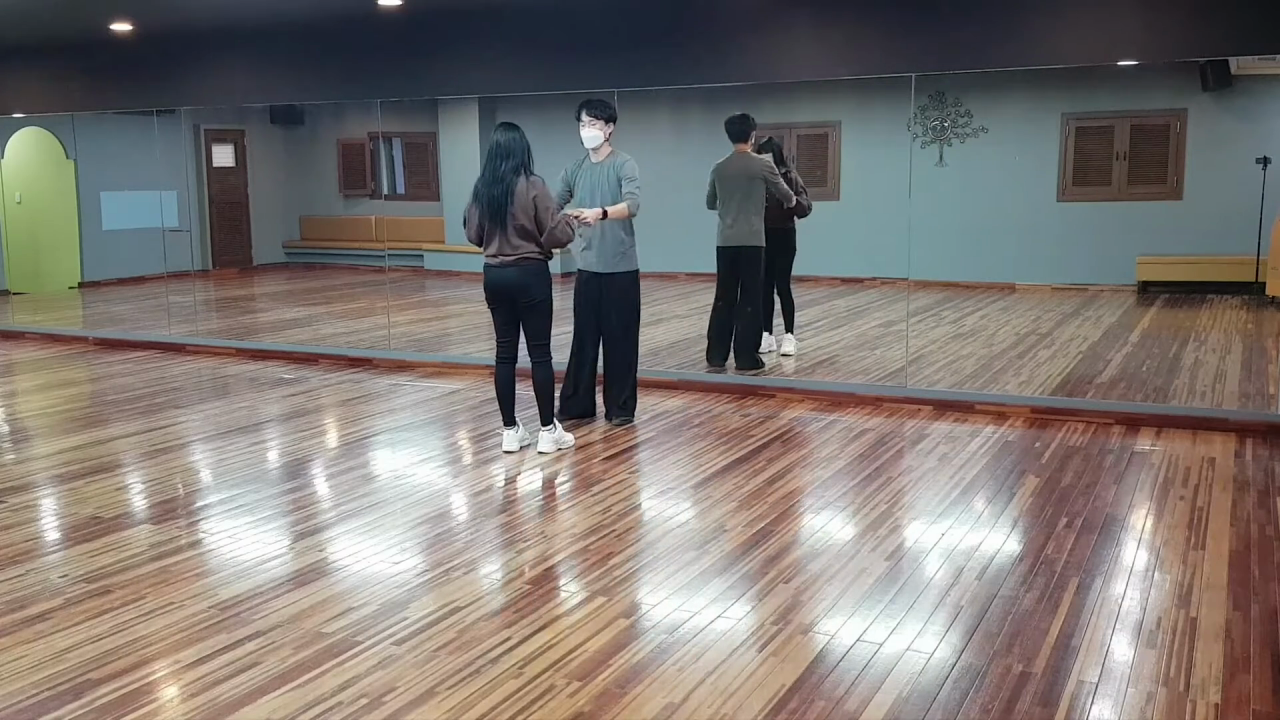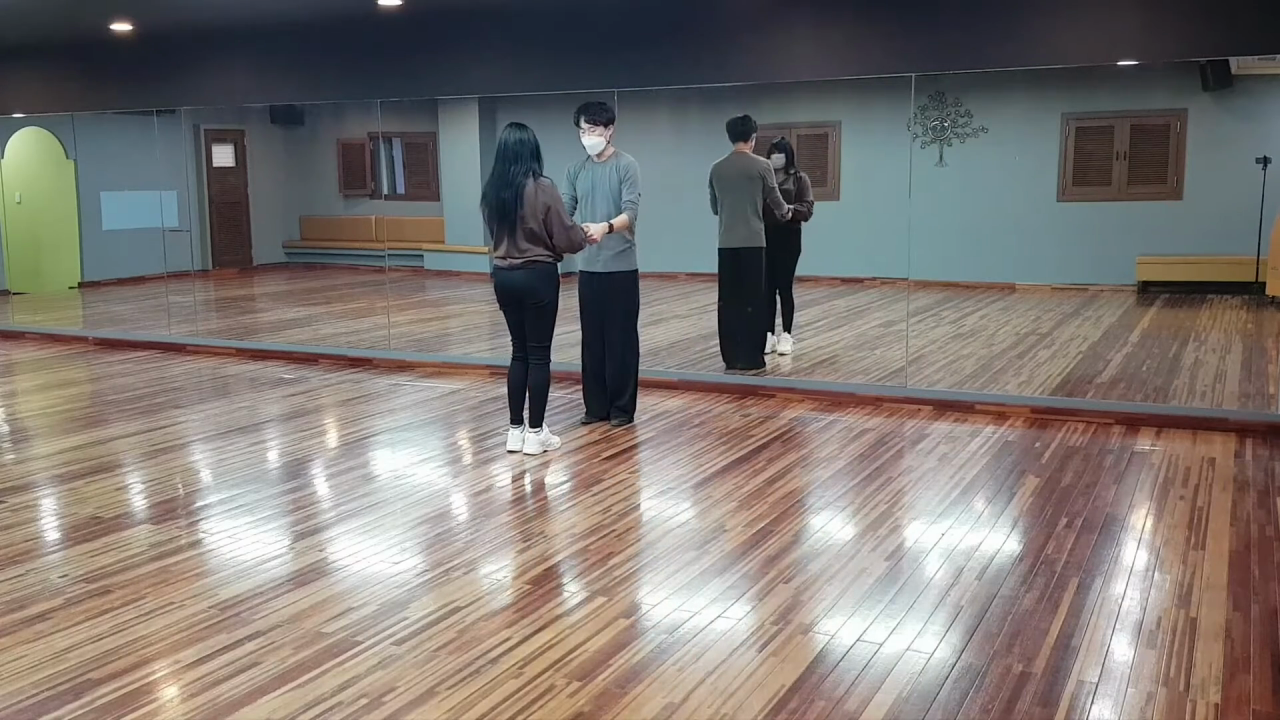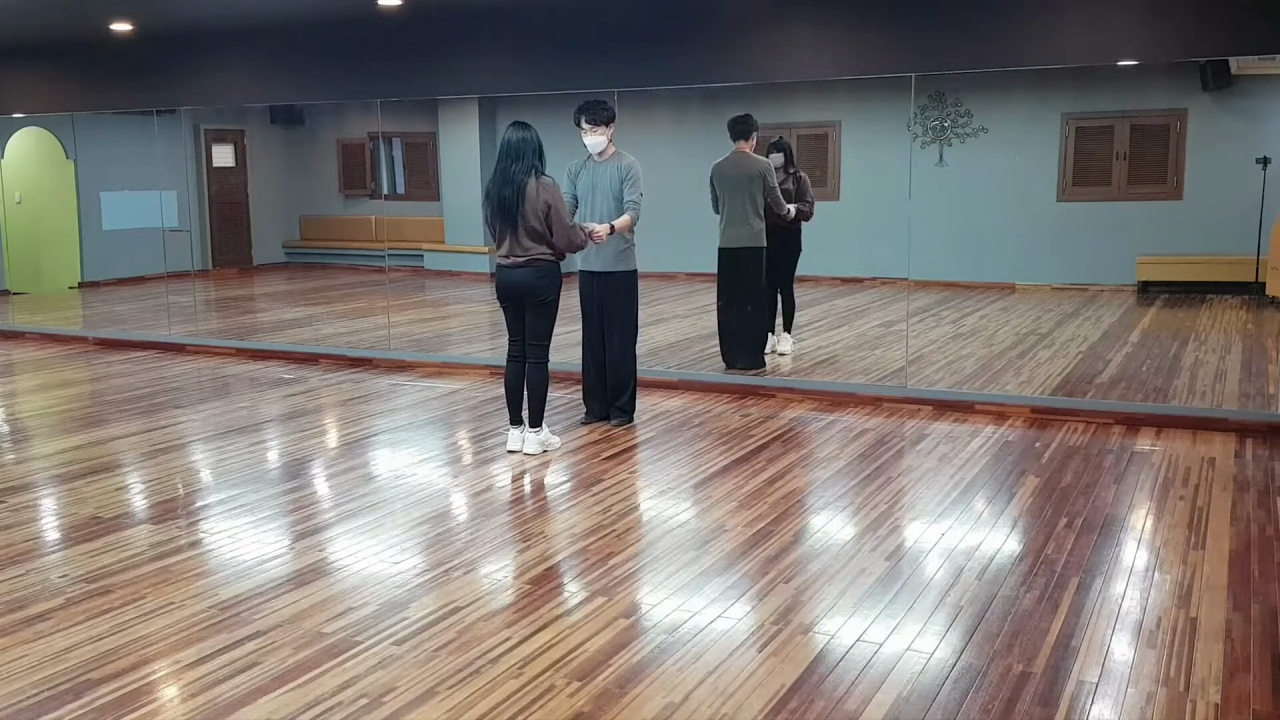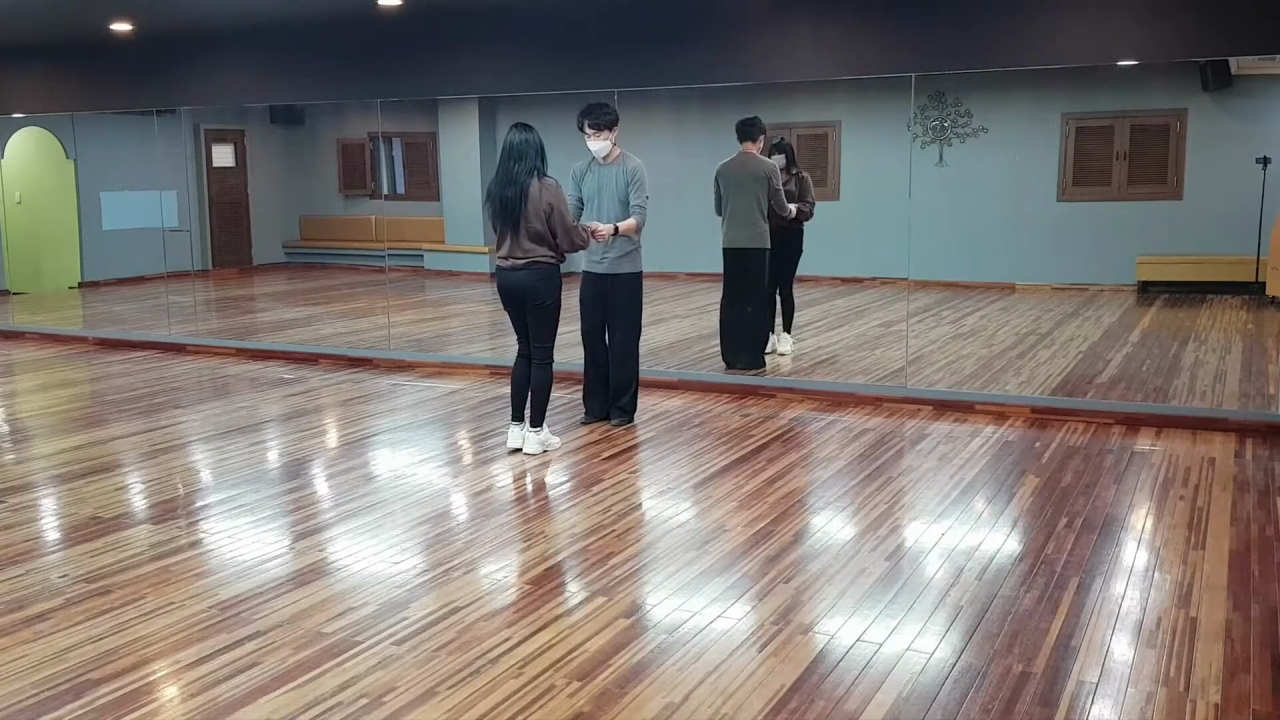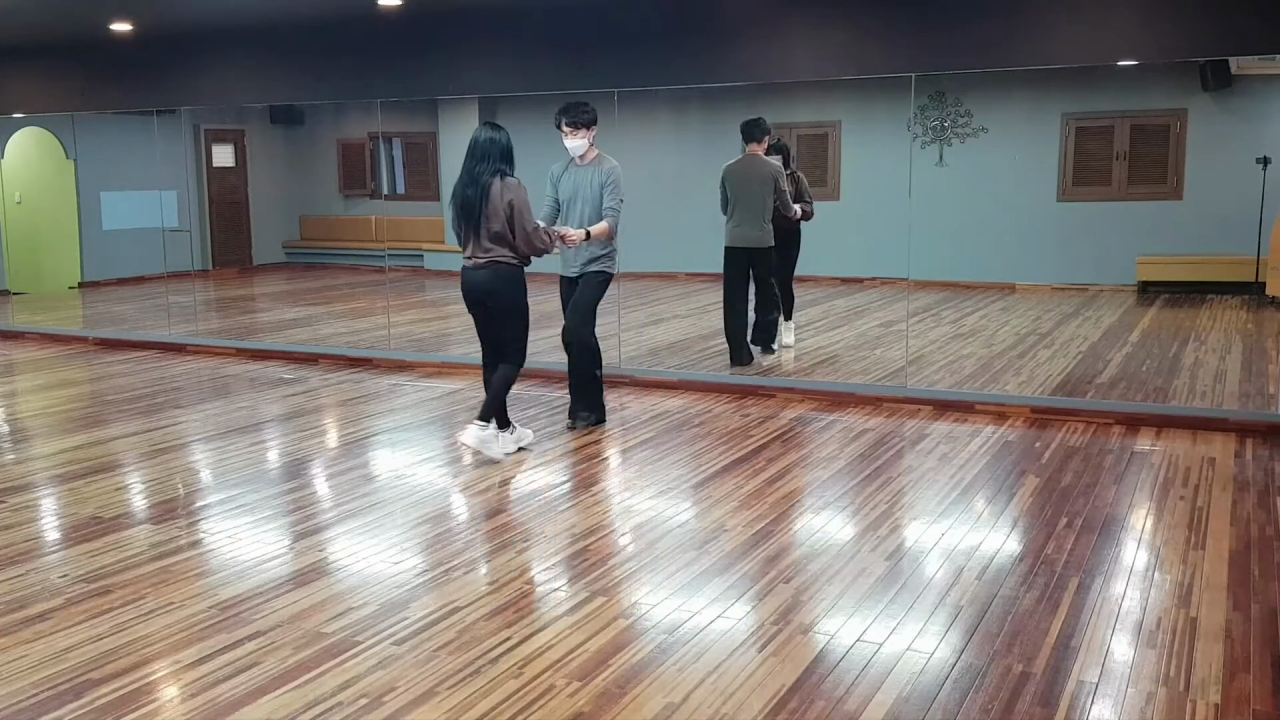
dt=0.7s
person 1, frame 1
left shoulder: (482, 188)
right shoulder: (532, 185)
left elbow: (473, 234)
right elbow: (557, 235)
right wrist: (570, 220)
left hip: (494, 275)
right hip: (529, 274)
left knee: (505, 352)
right knee: (539, 353)
left ankle: (510, 431)
right ankle: (549, 431)
person 1, frame 2
left shoulder: (491, 190)
right shoulder: (542, 188)
right elbow: (567, 238)
right wrist: (584, 235)
left hip: (503, 275)
right hip: (537, 276)
left knee: (519, 352)
right knee: (538, 355)
left ankle: (515, 429)
right ankle: (535, 433)
person 1, frame 3
left shoulder: (494, 188)
right shoulder: (544, 187)
right elbow: (565, 238)
right wrist: (584, 233)
left hip: (506, 274)
right hip: (539, 275)
left knee: (515, 351)
right knee: (537, 354)
left ankle: (515, 430)
right ankle: (534, 433)
person 1, frame 4
left shoulder: (496, 189)
right shoulder: (546, 188)
right elbow: (568, 238)
right wrist: (587, 233)
left hip: (506, 275)
right hip: (539, 276)
left knee: (524, 350)
right knee: (541, 355)
left ankle: (516, 426)
right ankle: (535, 432)
person 1, frame 5
left shoulder: (463, 189)
right shoulder: (509, 188)
right elbow: (530, 241)
right wrist: (552, 236)
left hip: (471, 277)
right hip: (503, 277)
left knee: (492, 355)
right knee: (513, 357)
left ankle: (504, 431)
right ankle: (481, 426)
person 2, frame 1
left shoulder: (624, 164)
right shoulder: (574, 170)
left elbow: (632, 204)
right elbow: (553, 205)
left wrist: (600, 213)
left hip: (620, 267)
right hip: (587, 266)
left knee: (620, 337)
right knee: (584, 335)
left ankle: (621, 406)
right ankle: (578, 403)
person 2, frame 2
left shoulder: (626, 166)
right shoulder: (576, 170)
left elbow: (631, 213)
right elbow: (564, 210)
left wrist: (605, 228)
left hip: (621, 266)
right hip: (588, 266)
left knee: (621, 337)
right knee: (592, 337)
left ankle: (622, 407)
right ankle: (596, 404)
person 2, frame 3
left shoulder: (627, 166)
right shoulder: (576, 169)
left elbow: (633, 213)
right elbow: (566, 209)
left wrist: (609, 228)
left hip: (620, 266)
right hip: (588, 266)
left knee: (620, 338)
right knee: (592, 337)
left ankle: (622, 407)
right ankle: (596, 404)
person 2, frame 4
left shoulder: (632, 168)
right shoulder: (580, 171)
left elbow: (639, 218)
right elbow: (571, 213)
left wrist: (612, 229)
left hip: (625, 268)
right hip: (592, 268)
left knee: (623, 339)
right knee: (592, 338)
left ankle: (622, 407)
right ankle: (596, 404)
person 2, frame 5
left shoulder: (608, 170)
right shoulder: (558, 172)
left elbow: (611, 221)
right elbow: (549, 214)
left wrist: (584, 234)
left hip: (598, 264)
right hip: (568, 268)
left knee: (576, 328)
right knee: (575, 333)
left ankle: (589, 402)
right ankle: (584, 408)
person 3, frame 1
left shoulder: (719, 168)
right shoulder: (762, 165)
left elbow: (710, 204)
right elbow: (788, 197)
right wrist: (791, 201)
left hip: (725, 242)
right hip: (751, 242)
left knee: (723, 299)
right knee: (749, 300)
left ankle: (716, 357)
right ankle: (746, 359)
person 3, frame 2
left shoulder: (717, 168)
right shoulder: (761, 166)
right elbow: (776, 202)
right wrist: (785, 212)
left hip: (726, 243)
right hip: (752, 242)
left knee: (728, 300)
right knee: (752, 300)
left ankle: (731, 356)
right ankle: (750, 357)
person 3, frame 3
left shoulder: (717, 168)
right shoulder: (762, 165)
right elbow: (776, 202)
right wrist: (789, 211)
left hip: (726, 243)
right hip: (752, 242)
left knee: (727, 301)
right knee: (752, 301)
left ankle: (731, 357)
right ankle: (750, 358)
person 3, frame 4
left shoulder: (723, 169)
right shoulder: (768, 167)
right elbow: (780, 207)
right wrist: (791, 211)
left hip: (730, 243)
right hip: (756, 242)
left knee: (732, 299)
right knee: (754, 300)
left ankle: (731, 354)
right ankle: (750, 359)
person 3, frame 5
left shoulder: (729, 170)
right shoulder: (774, 169)
right elbow: (785, 206)
right wrist: (796, 212)
left hip: (733, 242)
right hip: (762, 241)
left knee: (735, 299)
right knee: (767, 292)
left ankle: (739, 354)
right ankle: (764, 339)
person 4, frame 1
left shoulder: (790, 177)
left elbow: (806, 208)
left wrist: (794, 201)
left hip: (783, 238)
left knee: (783, 287)
right knee: (765, 288)
left ankle: (789, 336)
right ankle: (767, 335)
person 4, frame 2
left shoulder: (799, 178)
left elbow: (807, 209)
left wrist: (789, 210)
left hip: (788, 238)
right hip: (765, 237)
left knee: (785, 287)
right knee: (767, 288)
left ankle: (786, 335)
right ankle: (769, 335)
person 4, frame 3
left shoulder: (799, 178)
left elbow: (808, 208)
left wrist: (794, 208)
left hip: (788, 237)
right hip: (765, 237)
left knee: (785, 287)
right knee: (768, 288)
left ankle: (786, 335)
right ankle: (769, 335)
person 4, frame 4
left shoulder: (801, 178)
left elbow: (808, 208)
left wrist: (793, 208)
left hip: (791, 237)
right hip: (767, 237)
left knee: (785, 288)
right knee: (768, 287)
left ankle: (786, 336)
right ankle: (770, 334)
person 4, frame 5
left shoulder: (796, 178)
left elbow: (808, 207)
left wrist: (798, 209)
left hip: (789, 236)
left knee: (785, 283)
left ankle: (788, 324)
